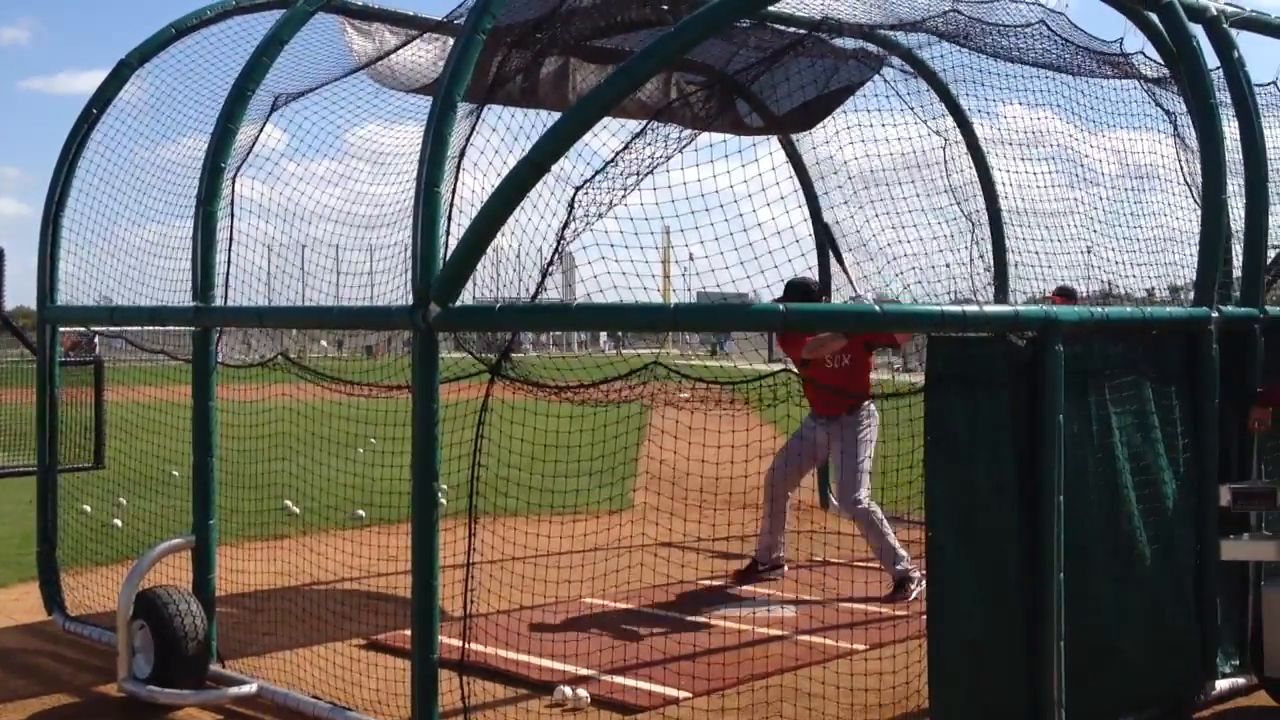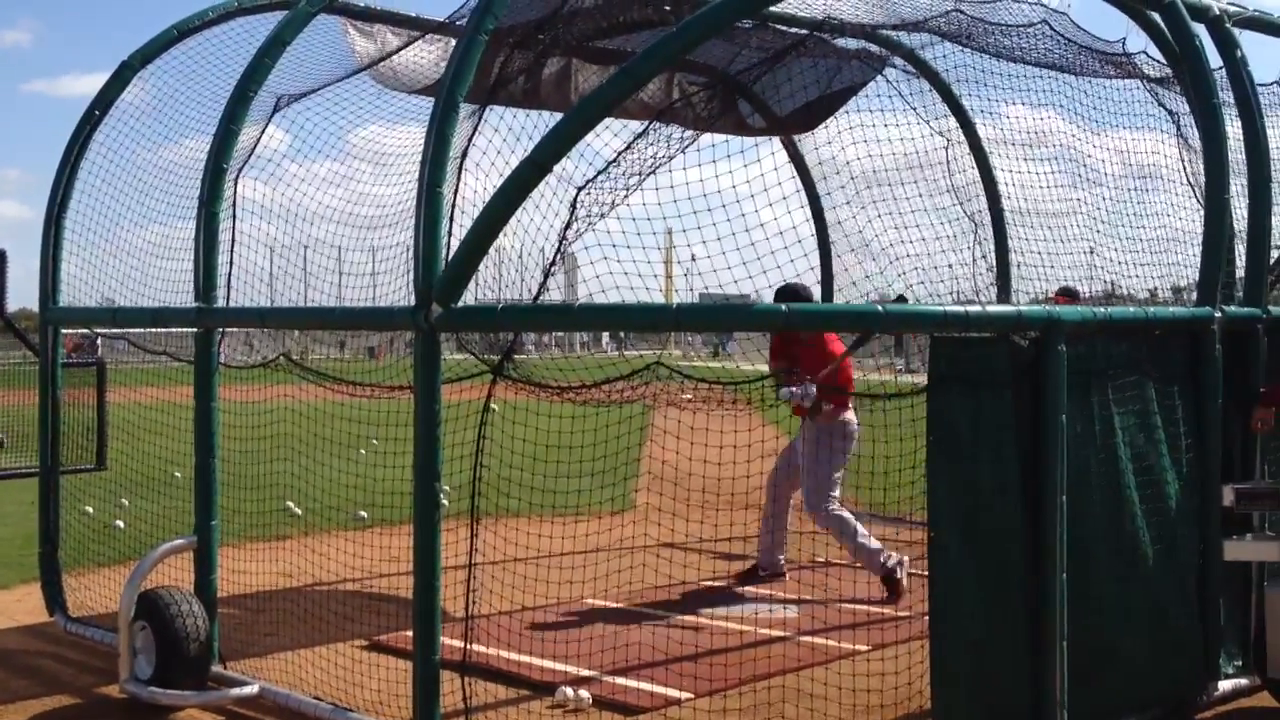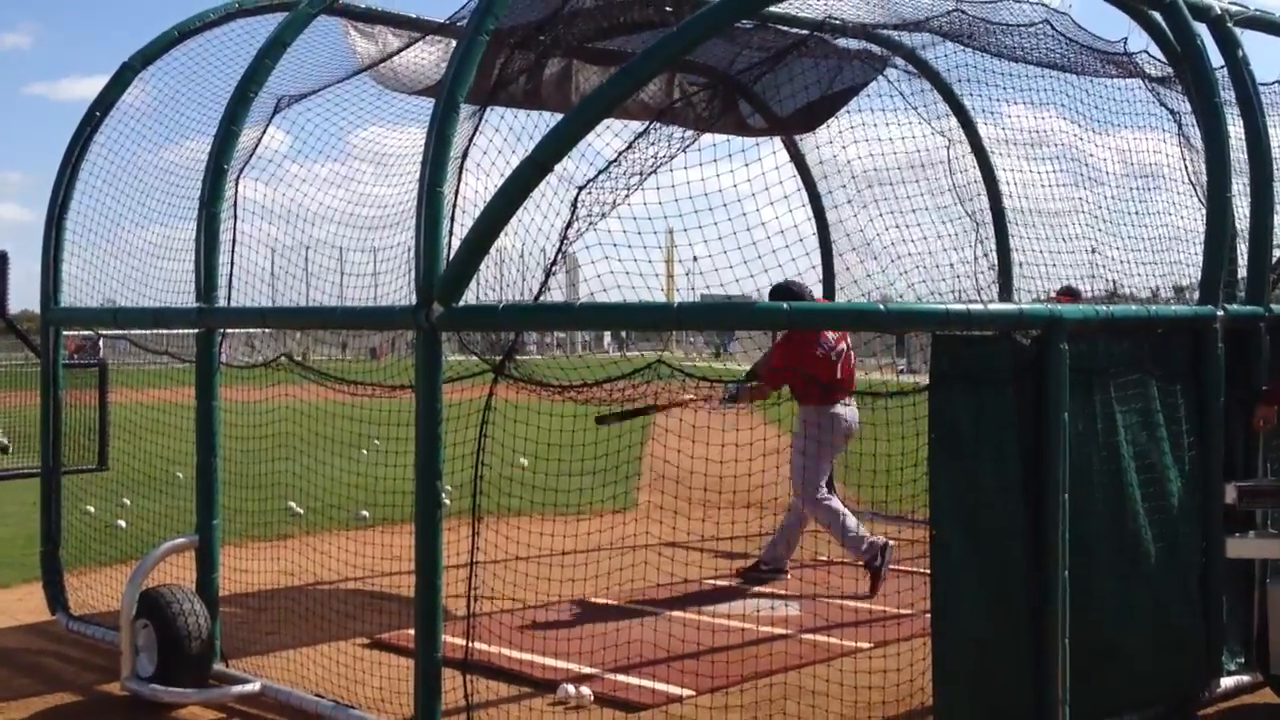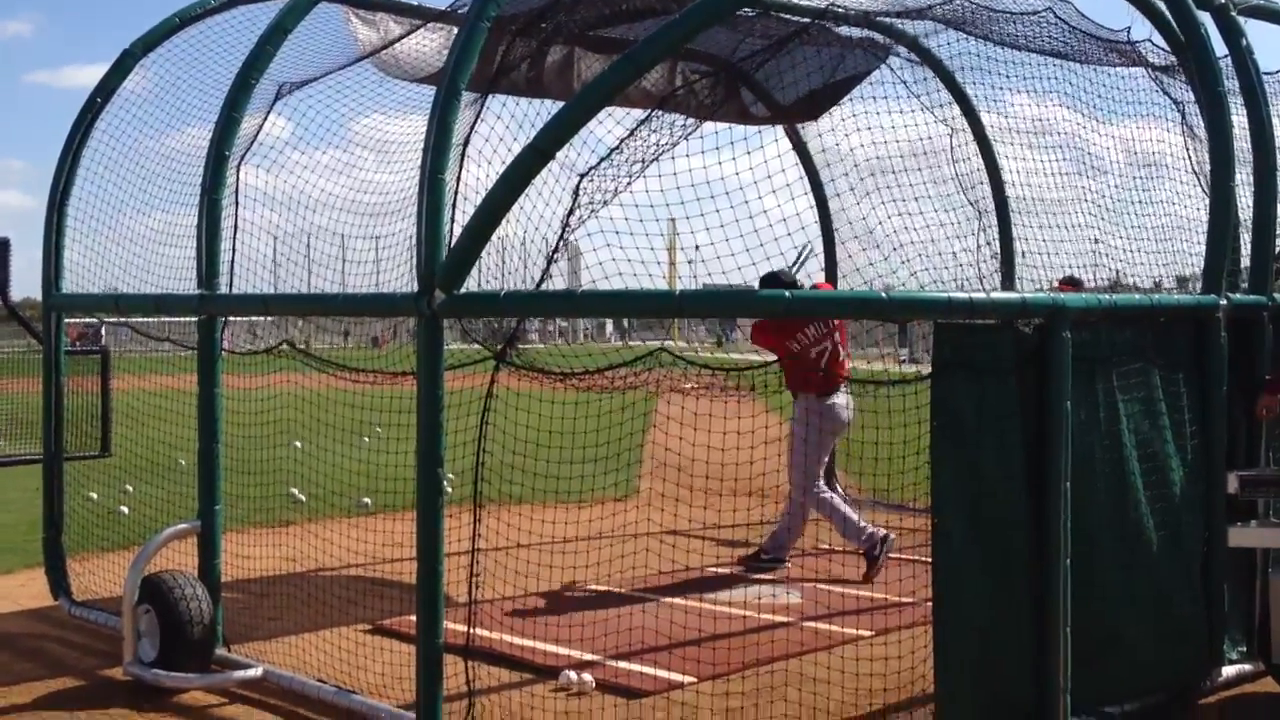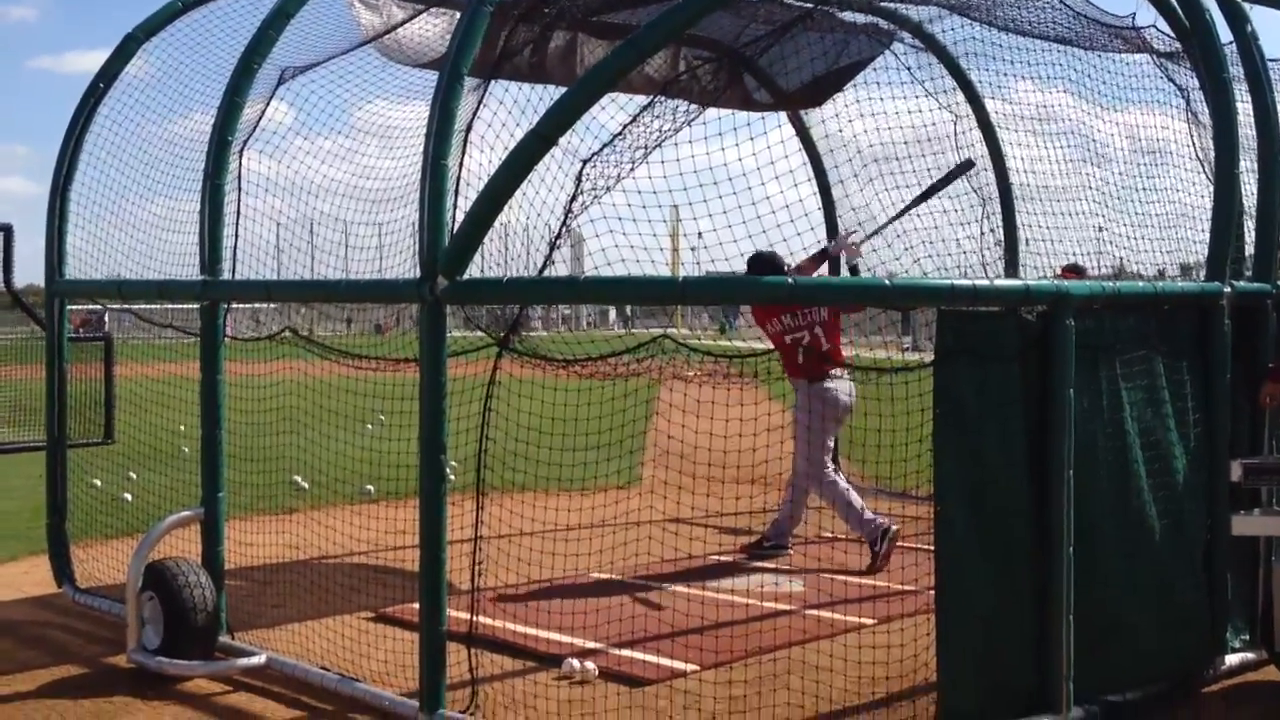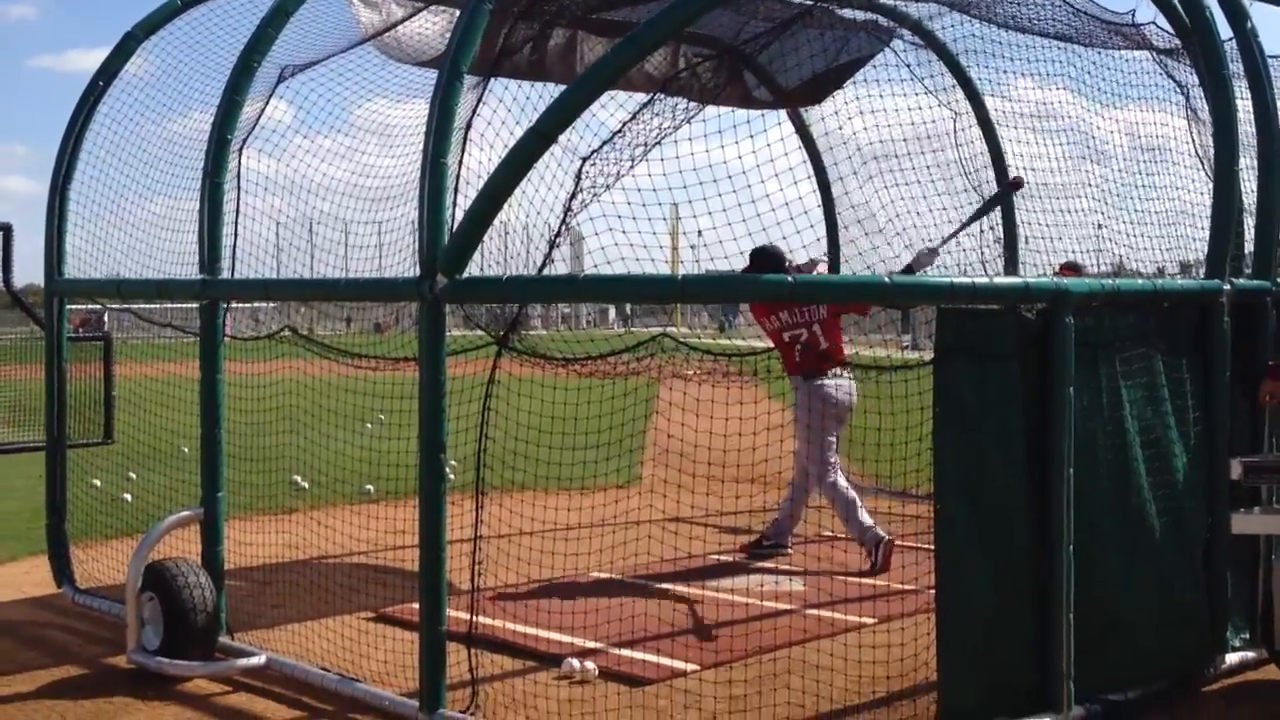
dt=0.1s
person 1, frame 1
left shoulder: (852, 332)
right shoulder: (791, 333)
left elbow: (904, 335)
right elbow: (812, 350)
left hip: (853, 422)
right hip: (818, 420)
left knee: (853, 500)
right knee: (777, 481)
left ankle: (905, 572)
right ankle: (769, 559)
person 1, frame 2
left shoulder: (829, 353)
right shoulder: (786, 336)
left elbow: (827, 410)
right elbow: (779, 370)
right wrist: (793, 389)
left hip: (831, 426)
right hip: (812, 424)
left knee: (820, 504)
right knee: (778, 485)
left ankle: (887, 564)
right ankle: (771, 563)
person 1, frame 3
left shoulder: (793, 343)
left elbow: (767, 390)
left wrist: (737, 394)
right wrist: (746, 379)
left hip: (820, 418)
right hip: (838, 410)
left knee: (813, 496)
right knee: (805, 491)
left ankle: (871, 549)
right ankle: (774, 560)
person 1, frame 4
left shoulder: (772, 330)
left hip: (815, 407)
right hip: (837, 400)
left knee: (809, 487)
right knee: (803, 481)
left ankle: (871, 540)
right ankle: (776, 549)
person 1, frame 5
left shoulder: (763, 310)
left elbow: (791, 281)
left wrist: (827, 253)
right wrist: (851, 260)
left hip: (813, 391)
right hip: (840, 384)
left knee: (818, 472)
right knee: (805, 467)
left ankle: (875, 530)
right ankle: (776, 537)
person 1, frame 6
left shoulder: (761, 308)
left wrist: (803, 269)
right wrist: (913, 268)
left hip: (813, 390)
right hip: (842, 384)
left knee: (825, 472)
right knee: (807, 467)
left ankle: (875, 540)
right ankle: (777, 536)
